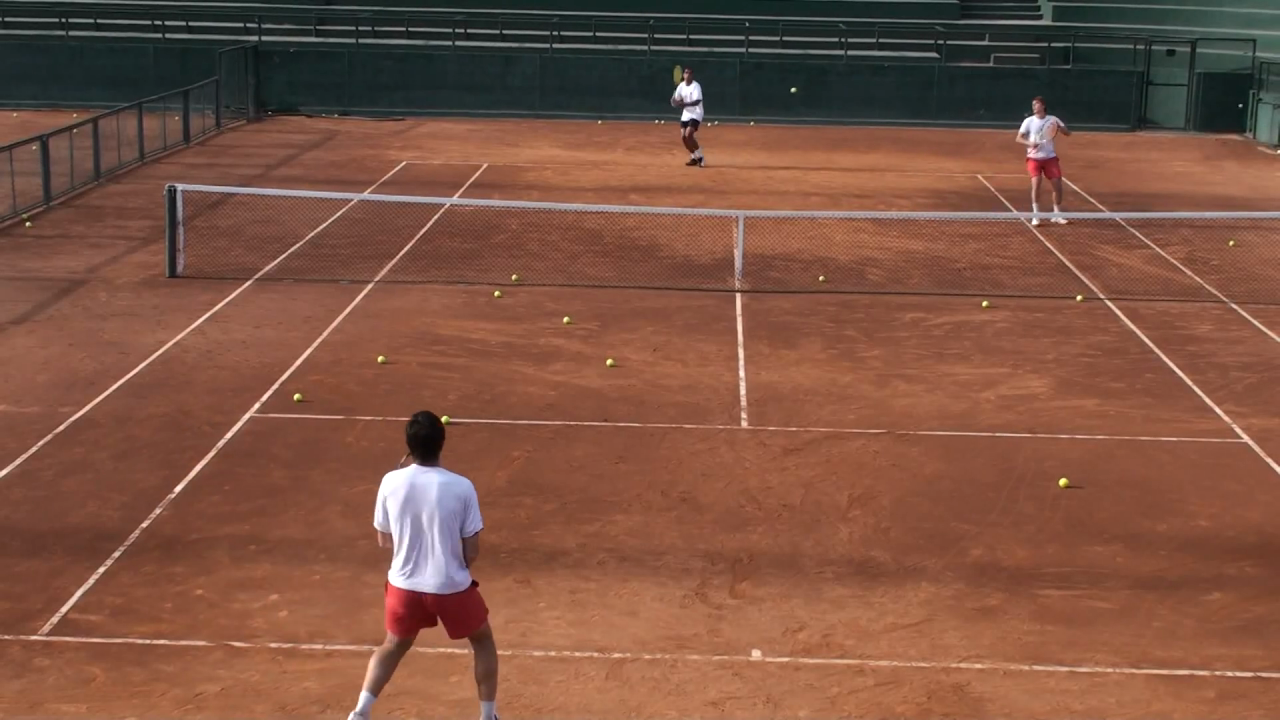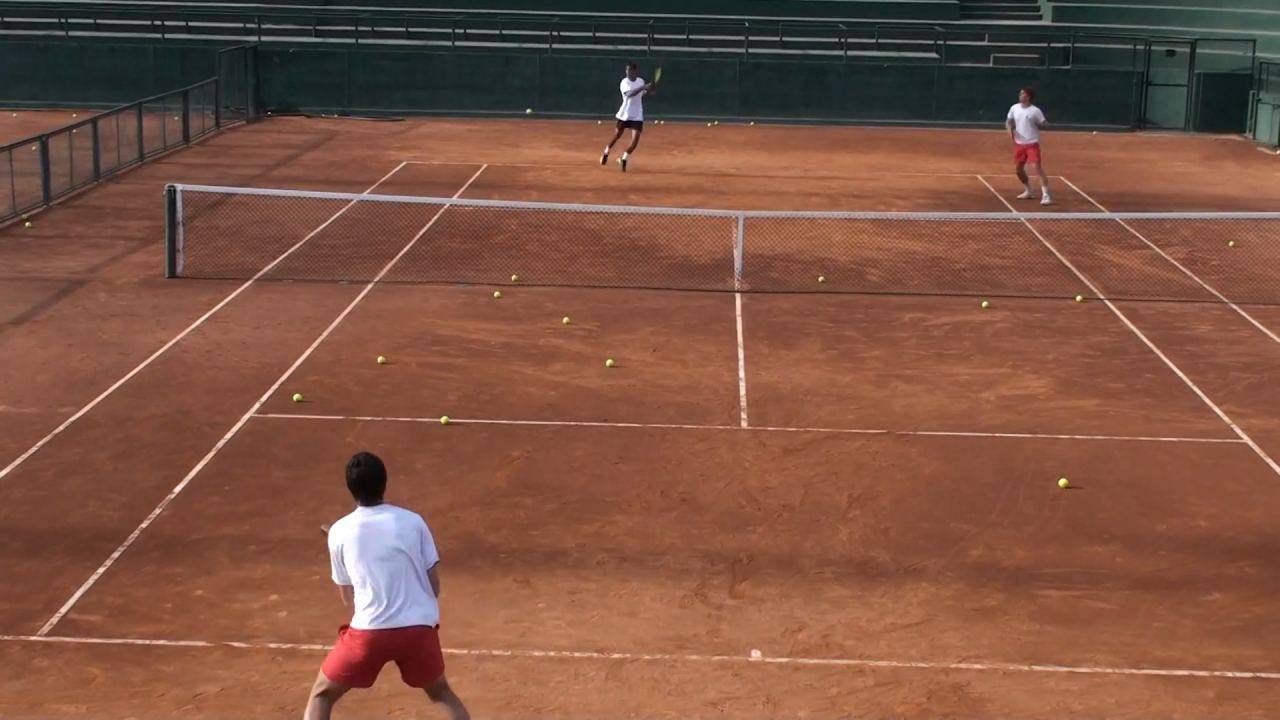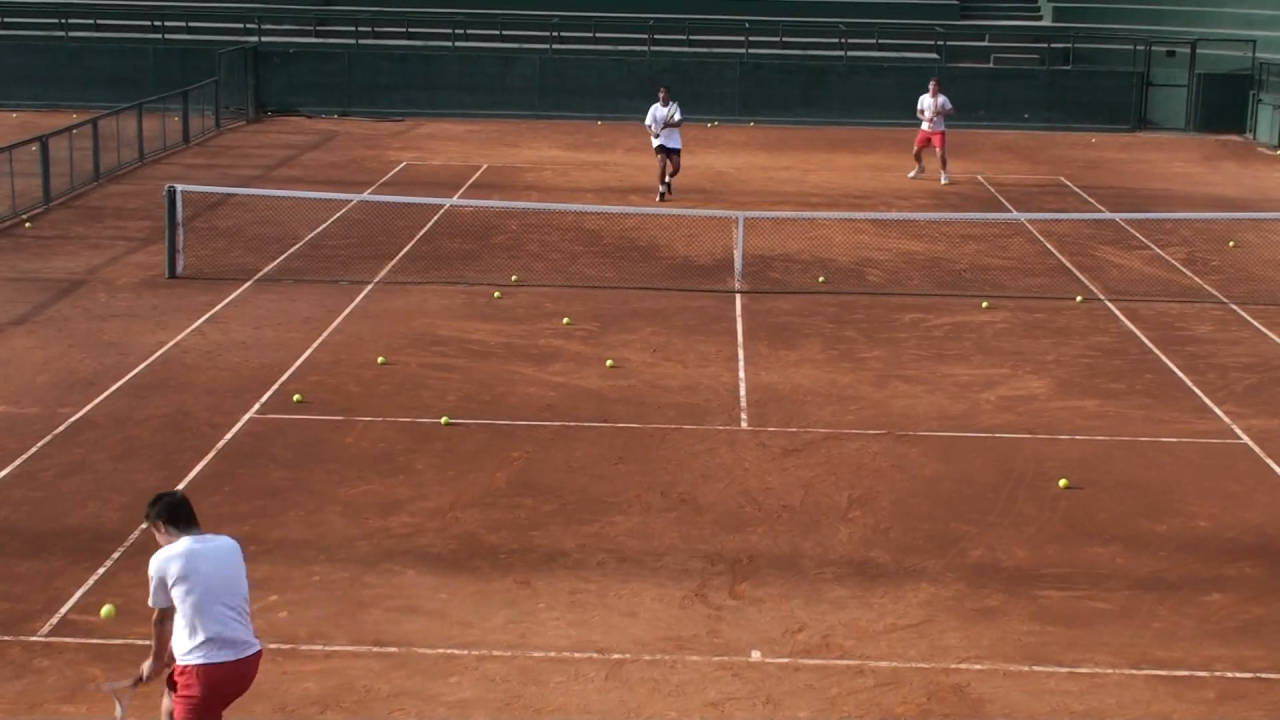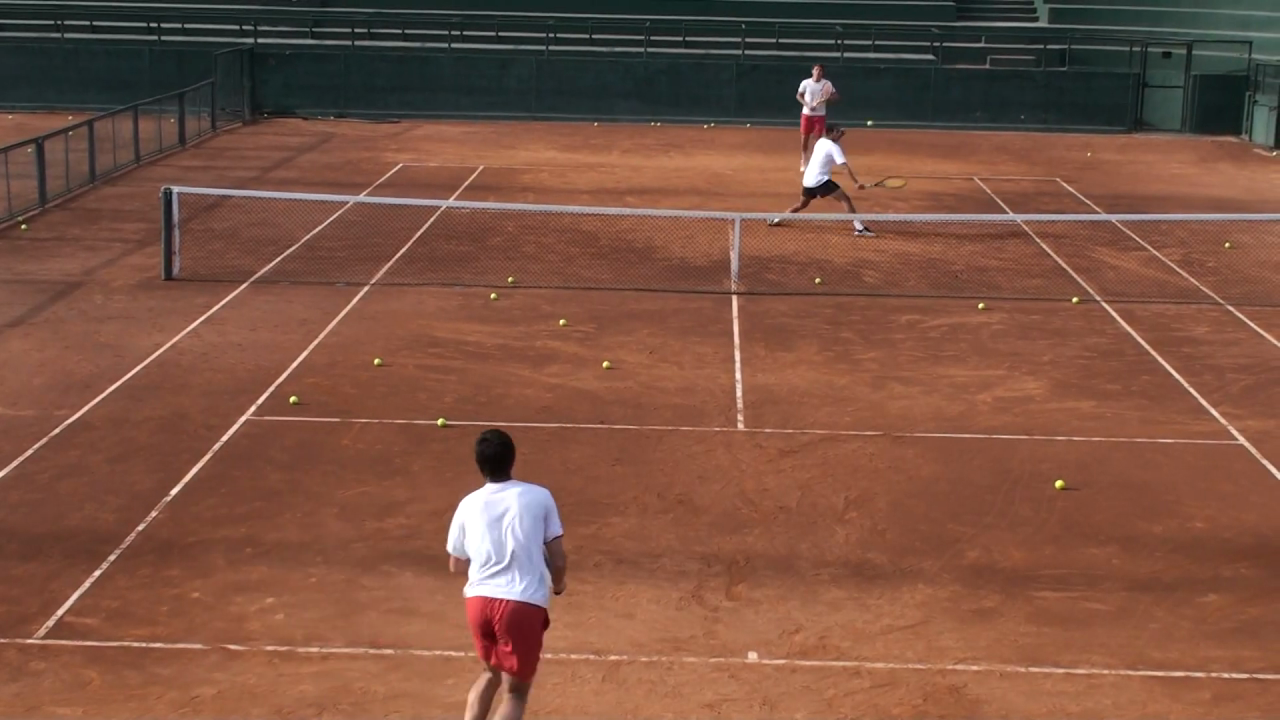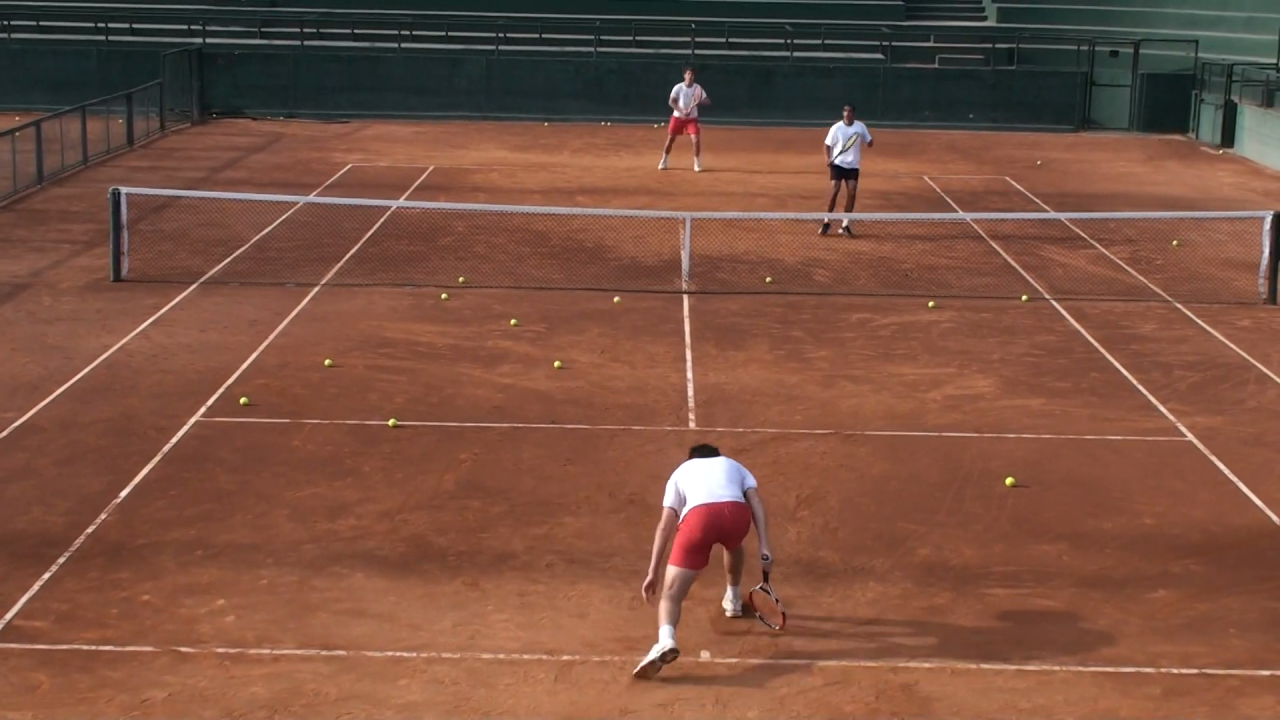
dt=1s
person 1, frame 1
left shoulder: (390, 483)
right shoulder: (462, 488)
left elbow: (384, 541)
right elbow: (471, 551)
left hip: (403, 586)
right hip: (450, 588)
left knee: (393, 647)
right knee: (483, 641)
person 1, frame 2
left shoulder: (339, 533)
right shoulder: (414, 522)
left elbow: (348, 597)
right elbow: (434, 585)
left hip: (370, 631)
right hip: (418, 628)
left knee: (322, 695)
right knee: (441, 693)
person 1, frame 3
left shoulder: (163, 561)
right shoulder: (230, 546)
left elbow: (162, 620)
left wrist: (155, 661)
left hip: (207, 669)
right hip: (247, 659)
person 1, frame 4
left shoulder: (468, 506)
right shoulder: (540, 497)
left elbow: (456, 565)
right elbow: (559, 559)
right wrist: (557, 584)
left hip: (479, 602)
right hip: (523, 606)
left knee: (493, 675)
right knee: (517, 691)
person 1, frame 5
left shoulder: (681, 471)
right shoulder: (734, 465)
left elbow: (664, 528)
right elbow: (756, 504)
left wrist: (653, 572)
right wrist: (764, 547)
left hip: (697, 517)
right hip: (735, 513)
left knee: (670, 594)
right knee: (733, 543)
left ankle: (666, 643)
right ankle: (733, 600)
